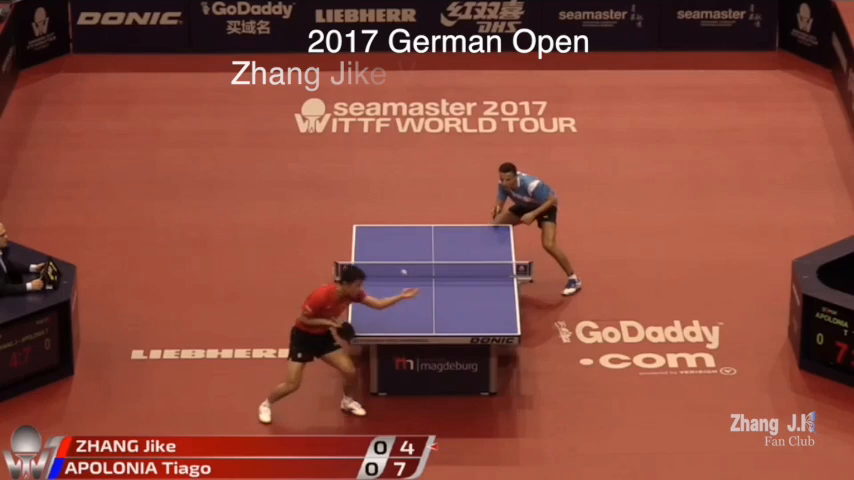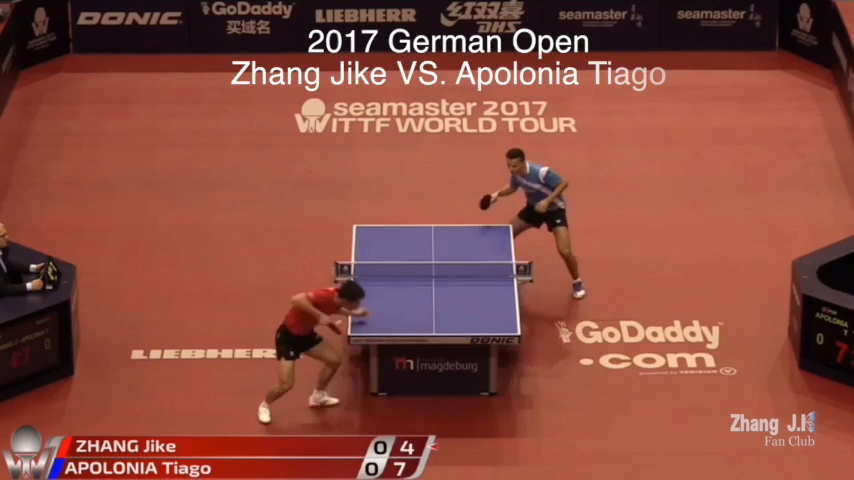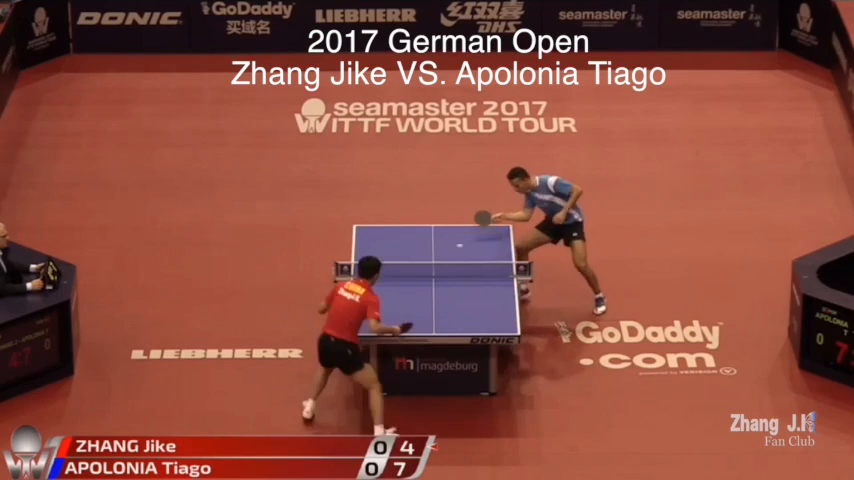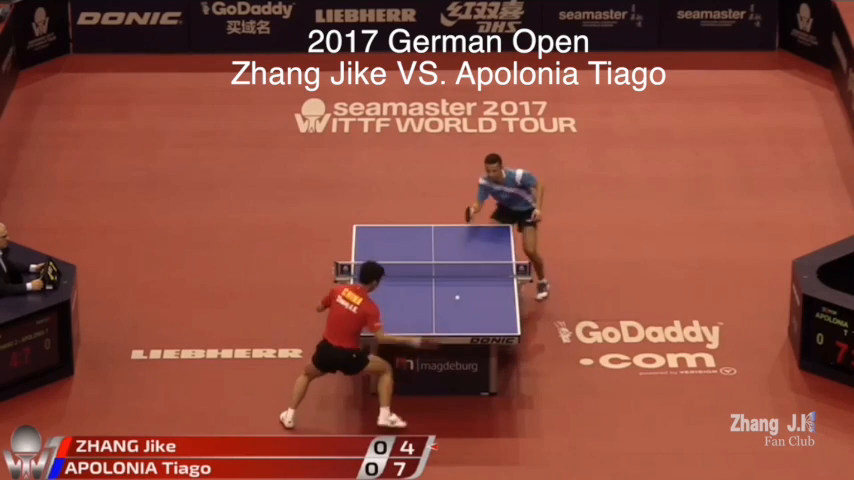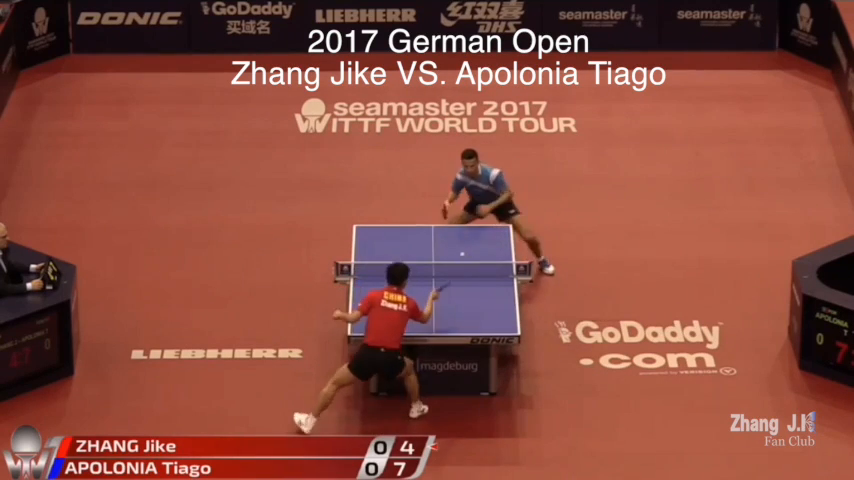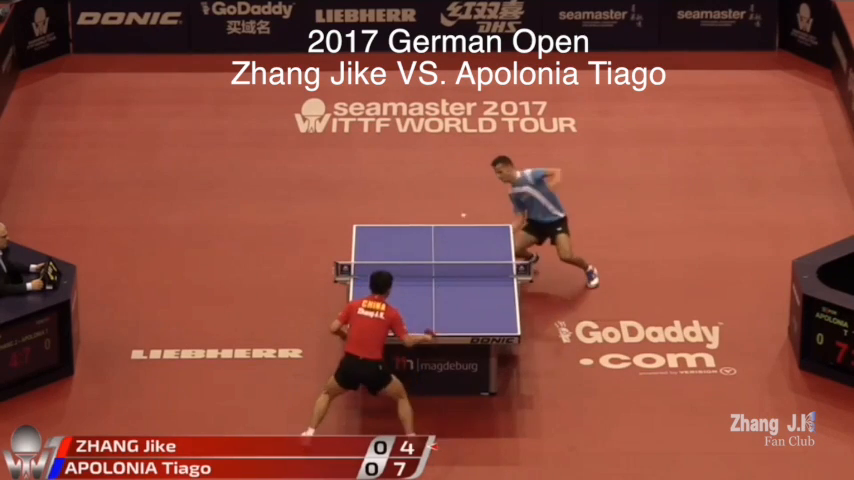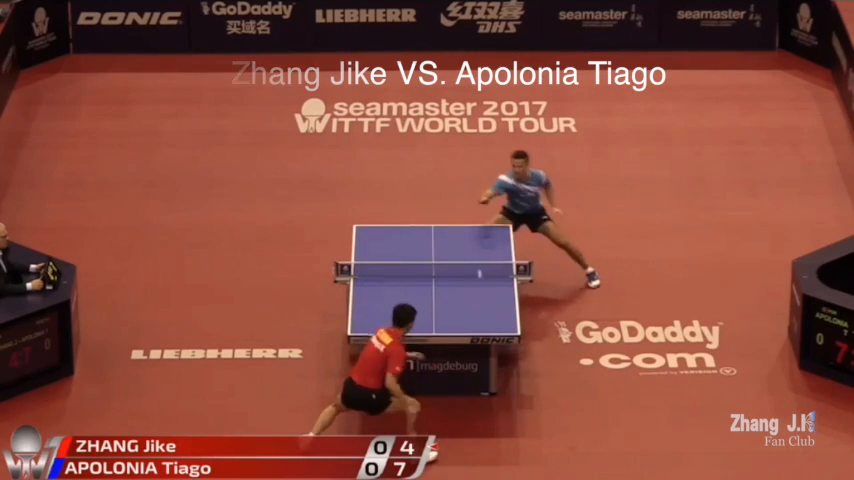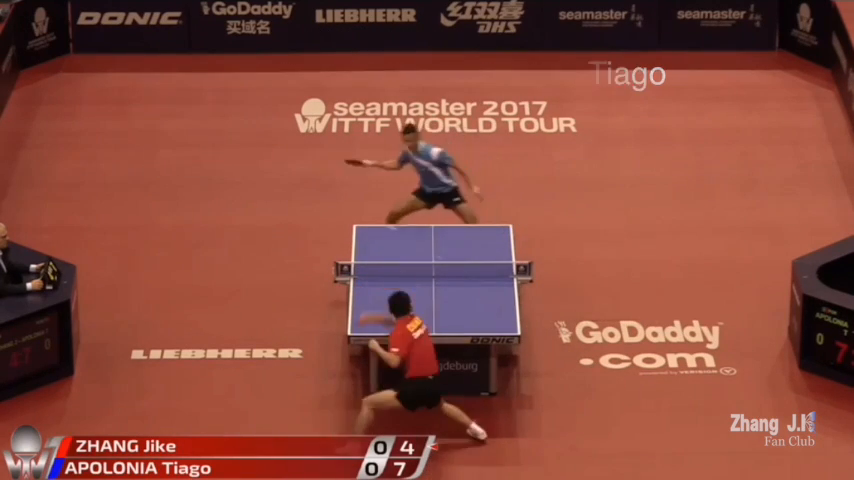
dt=0.5s
person 1, frame 1
left shoulder: (353, 294)
right shoulder: (321, 296)
left elbow: (378, 303)
right elbow: (301, 319)
left wrist: (402, 296)
right wrist: (328, 322)
left hip: (324, 337)
right hip: (303, 337)
left knee: (350, 372)
right knee: (292, 385)
left ankle: (347, 401)
right ankle: (266, 405)
person 1, frame 2
left shoulder: (336, 299)
right shoulder: (324, 296)
right elbow: (297, 299)
left wrist: (354, 314)
right wrist: (319, 315)
left hip: (306, 334)
right hip: (288, 336)
left knee: (334, 360)
right knee: (285, 385)
left ankle: (318, 396)
right ankle: (265, 406)
person 1, frame 3
left shoulder: (341, 286)
right shoulder: (371, 298)
left elbow: (321, 309)
right elbow: (375, 327)
right wrist: (394, 330)
left hip: (325, 342)
right hip: (345, 348)
left knee: (326, 369)
right knee: (374, 387)
left ankle: (310, 406)
right ankle: (379, 431)
person 1, frame 4
left shoulder: (338, 290)
right shoulder: (369, 307)
left elbow: (319, 308)
right elbow: (381, 338)
right wrist: (409, 341)
left hip: (326, 350)
right hip: (348, 355)
left knee: (306, 376)
right knee: (386, 370)
left ankle: (290, 416)
right ankle: (385, 415)
person 1, frame 5
left shoulder: (374, 296)
right shoulder: (410, 303)
left elbow: (353, 318)
right elbow: (425, 318)
left wrist: (339, 315)
right wrist: (432, 300)
left hip: (368, 354)
right hip: (391, 358)
left knee: (334, 384)
right knee: (409, 370)
left ankle: (309, 421)
right ankle: (416, 408)
person 1, frame 6
left shoulder: (354, 306)
right shoulder: (392, 313)
left elbow: (334, 328)
right elbow: (407, 341)
right wrist: (425, 337)
left hip: (350, 364)
right hip: (373, 368)
left knee: (327, 394)
right knee: (402, 397)
left ankle: (309, 433)
person 1, frame 7
left shoulder: (382, 332)
right shoulder: (397, 348)
right elbow: (390, 382)
left wrist: (409, 356)
right wrist: (406, 405)
left hip: (351, 388)
right hip: (370, 396)
left knee: (335, 406)
right knee: (414, 406)
left ankle: (310, 439)
person 1, frame 8
left shoulder: (400, 333)
right shoulder: (417, 320)
left elbow: (394, 362)
left wrist: (377, 348)
right wrist: (377, 318)
left hip: (415, 386)
right hip: (433, 385)
left knee: (368, 403)
right knee: (441, 404)
right ankle: (474, 428)
person 2, frame 1
left shoulder: (531, 185)
right shoulder: (503, 184)
left elbow: (553, 200)
right elbow: (500, 203)
left wrist: (533, 214)
right wrist: (496, 209)
left hip: (545, 206)
right hip: (525, 206)
left knee: (548, 245)
left ankle: (574, 279)
person 2, frame 2
left shoulder: (541, 172)
right shoulder: (514, 173)
left elbow: (563, 183)
right elbow: (512, 188)
left wrist: (547, 201)
right wrist: (498, 193)
left hip: (554, 208)
right hip: (533, 207)
left knee: (564, 251)
left ankle: (577, 282)
person 2, frame 3
left shoulder: (550, 182)
right shoulder: (529, 192)
left elbow: (578, 190)
right elbow: (526, 215)
left wrist: (564, 212)
right wrist: (503, 216)
left hip: (572, 222)
right hip: (553, 222)
left knee: (581, 264)
right knee: (520, 247)
left ankle: (599, 297)
right ankle: (522, 288)
person 2, frame 4
left shoulder: (518, 176)
right shoulder: (484, 182)
left elbow: (538, 185)
right elbow: (479, 204)
left wrist: (538, 208)
right wrist: (473, 210)
left hip: (526, 210)
right hip: (505, 209)
left knee: (530, 250)
left ankle: (542, 283)
person 2, frame 5
left shoulder: (493, 174)
right shoulder: (461, 177)
left elbow: (508, 194)
right elbow: (454, 192)
left wrist: (491, 207)
right wrist: (447, 202)
left hip: (501, 202)
right hip: (478, 202)
left knee: (529, 237)
left ankle: (541, 260)
person 2, frame 6
left shoulder: (529, 176)
right shoulder: (513, 193)
left elbow: (555, 171)
right elbow: (521, 218)
left wrist: (554, 181)
left hip: (556, 220)
right hip: (536, 222)
left knee: (566, 256)
left ankle: (589, 269)
right ankle: (531, 258)
person 2, frame 7
left shoulder: (539, 176)
right shoulder: (505, 180)
left elbow: (548, 186)
right elbow: (489, 194)
left wrist: (553, 206)
right wrist: (485, 199)
left hip: (535, 212)
right hip: (512, 212)
left knee: (563, 243)
left ankle: (590, 271)
person 2, frame 8
left shoulder: (434, 153)
right shoulder: (408, 152)
left elbow: (457, 168)
right elbow: (396, 165)
left wrist: (472, 186)
right wrist: (374, 164)
left hip: (448, 191)
right hip: (427, 191)
left knee: (473, 225)
right knee: (394, 214)
